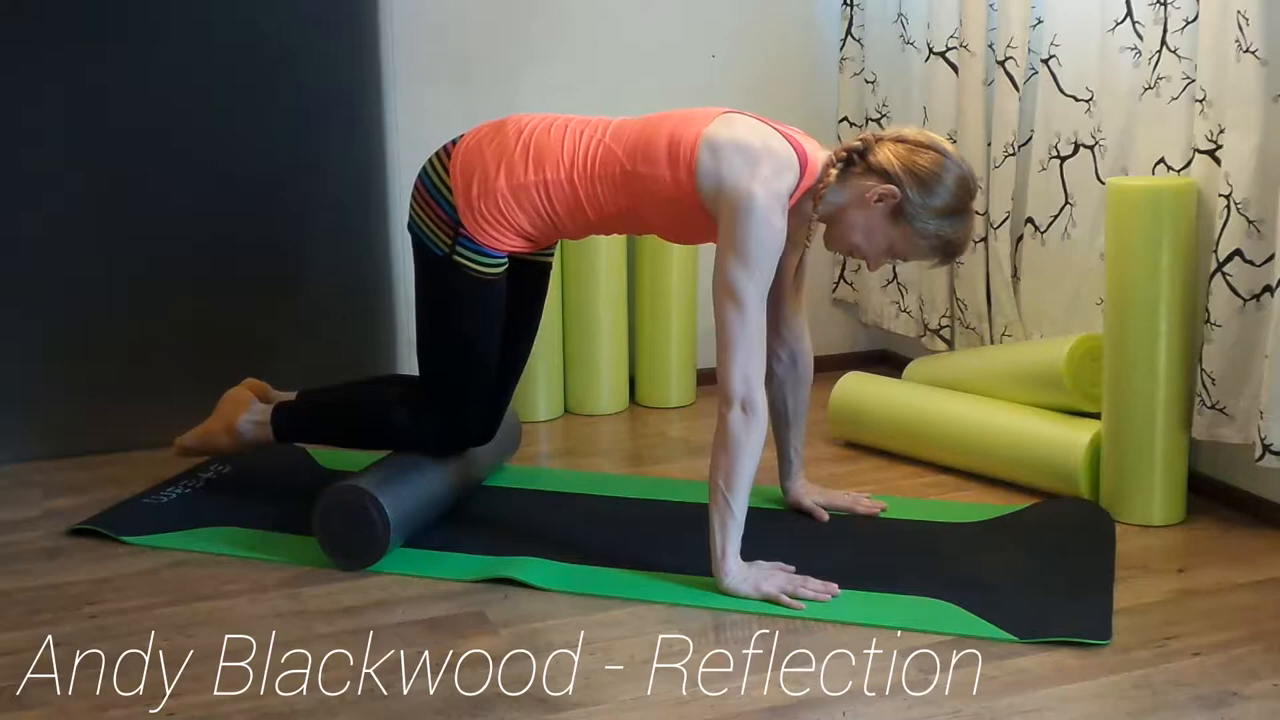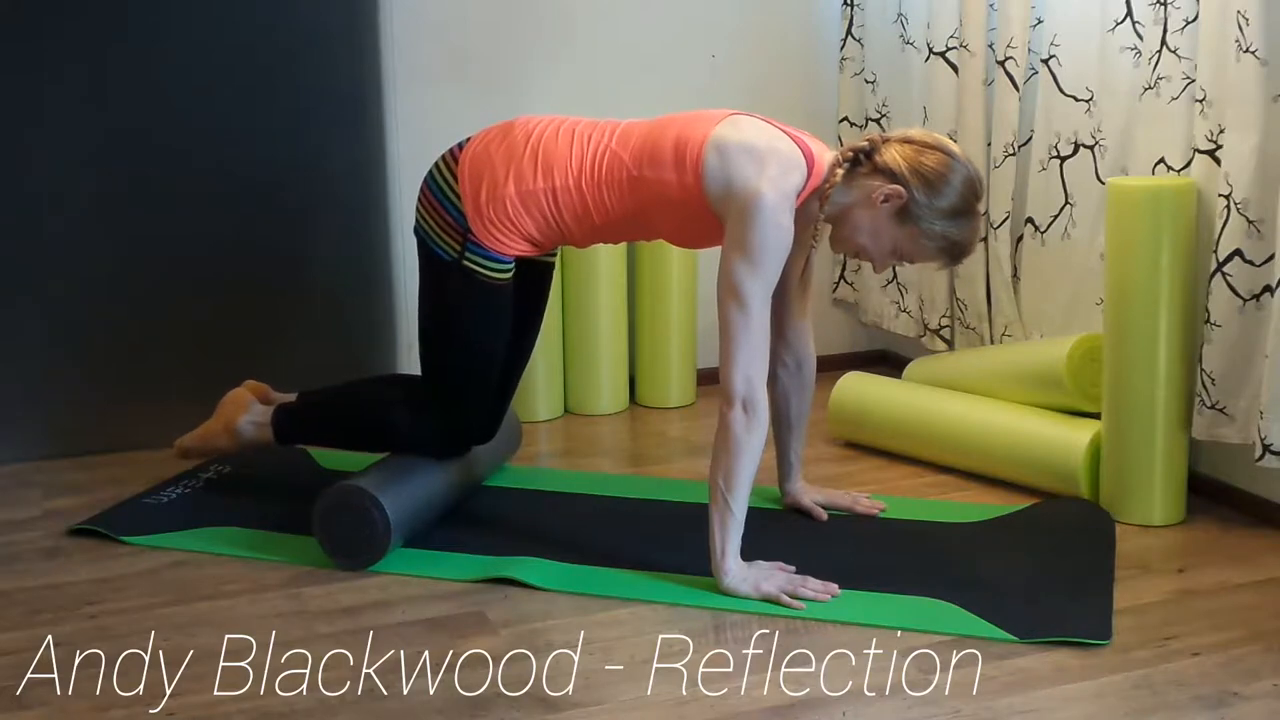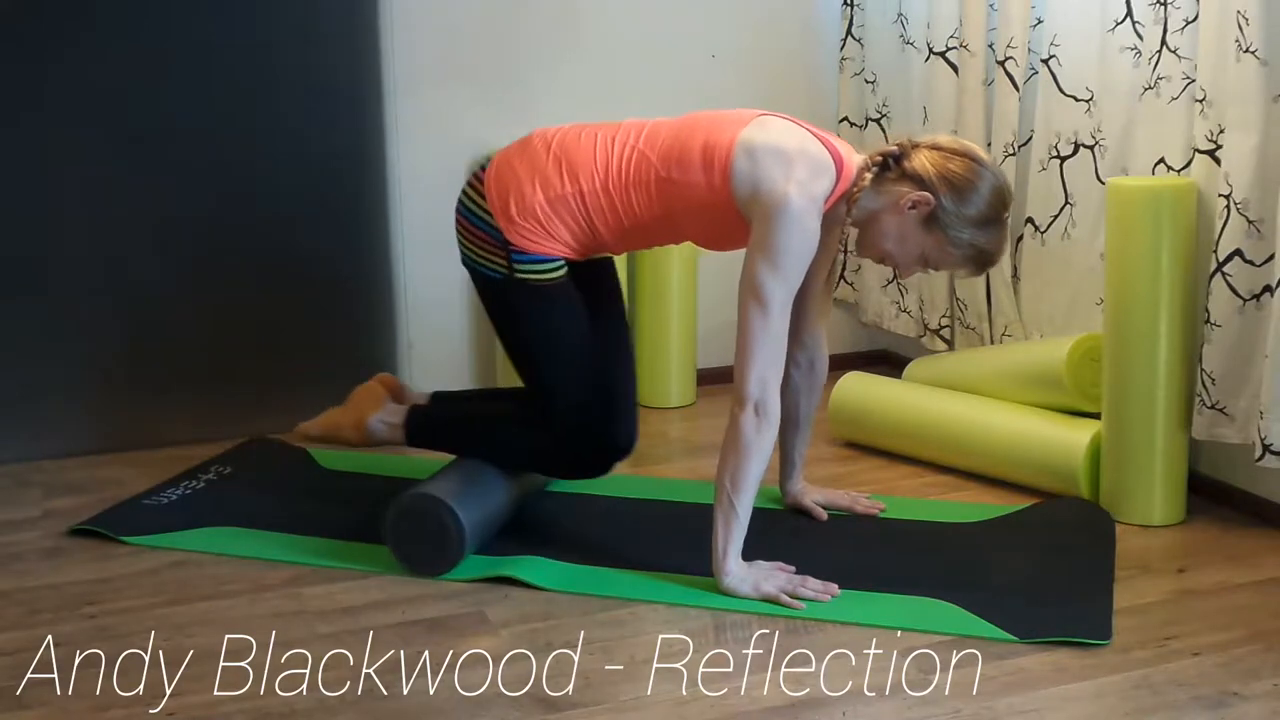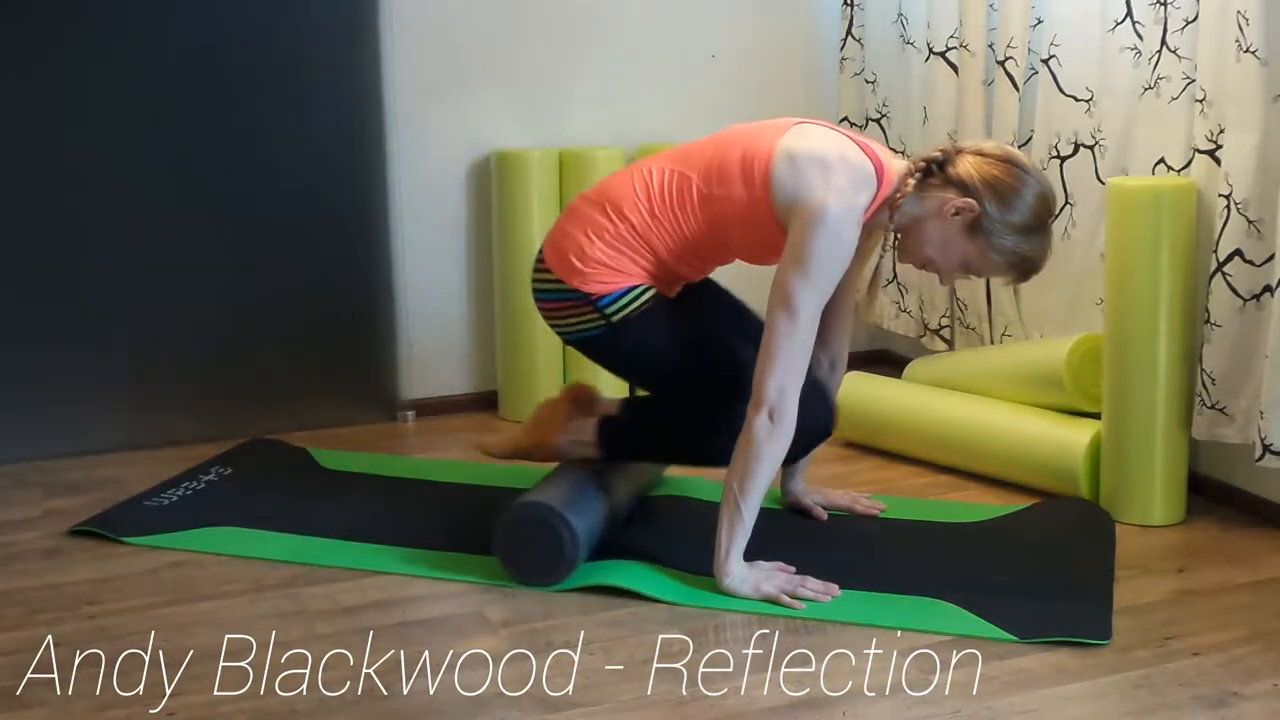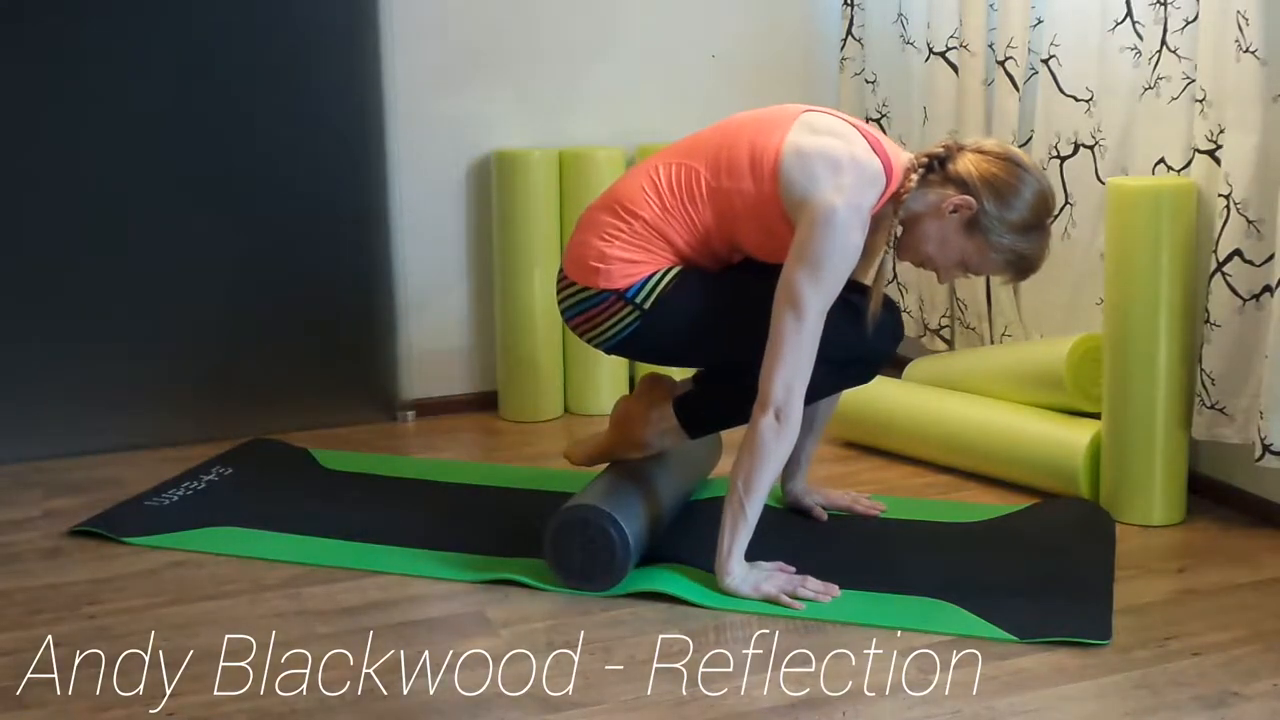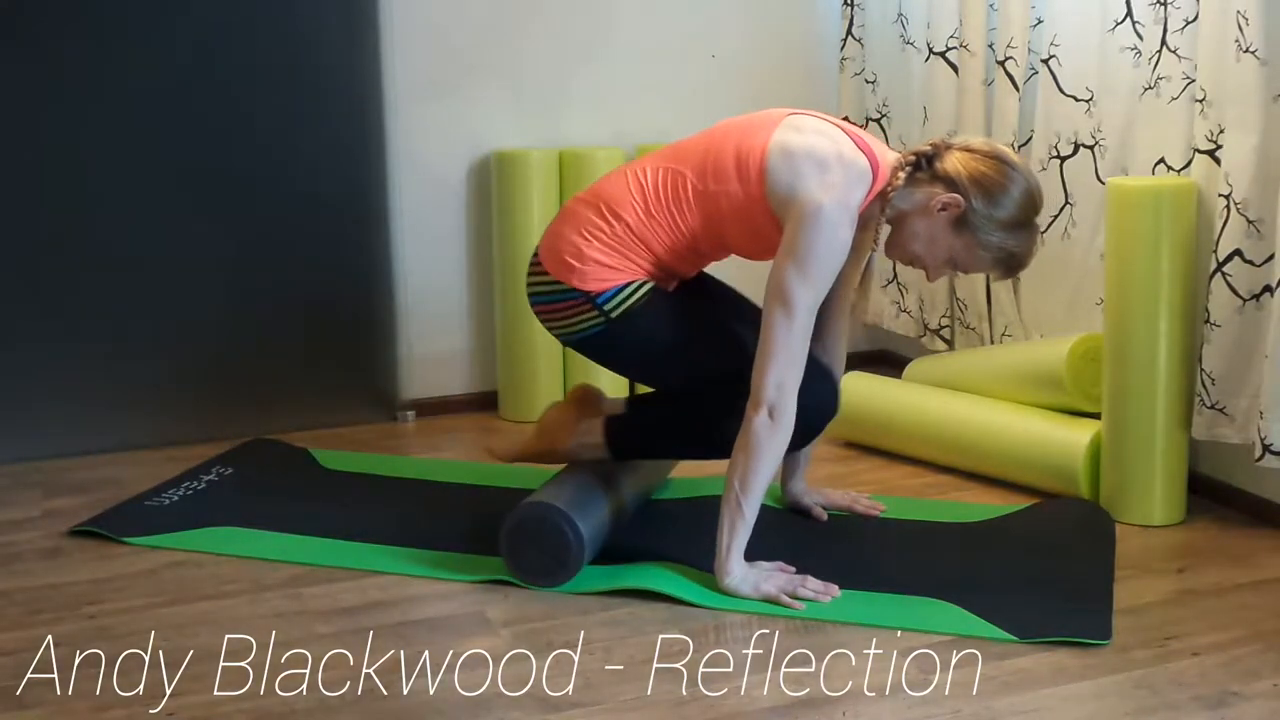
dt=0.7s
person 1, frame 1
left shoulder: (805, 181)
right shoulder: (763, 190)
left elbow: (788, 343)
right elbow: (741, 391)
left wrist: (794, 478)
right wrist: (728, 563)
left hip: (515, 201)
right hip: (474, 198)
left knee: (474, 419)
right knee: (450, 420)
left ankle: (276, 403)
right ankle: (257, 419)
person 1, frame 2
left shoulder: (810, 185)
right shoulder: (772, 194)
left elbow: (792, 345)
right elbow: (743, 394)
left wrist: (793, 481)
right wrist: (729, 565)
left hip: (517, 199)
right hip: (480, 203)
left knee: (475, 416)
right knee: (451, 423)
left ankle: (279, 402)
right ankle: (257, 422)
person 1, frame 3
left shoulder: (838, 187)
right shoulder: (798, 197)
left elbow: (807, 350)
right elbow: (757, 396)
left wrist: (793, 480)
right wrist: (729, 563)
left hip: (564, 211)
right hip: (515, 215)
left knee: (607, 434)
right knee: (583, 444)
left ankle: (408, 404)
right ankle: (388, 420)
person 1, frame 4
left shoulder: (881, 188)
right shoulder: (838, 204)
left elbow: (829, 347)
right elbow: (771, 404)
left wrist: (792, 480)
right wrist: (729, 564)
left hip: (644, 261)
right hip: (590, 276)
left knee: (803, 401)
right knee: (798, 413)
left ankle: (600, 421)
right ankle: (584, 433)
person 1, frame 5
left shoulder: (888, 179)
right shoulder: (844, 201)
left elbow: (824, 353)
right elbow: (779, 397)
left wrist: (794, 481)
right wrist: (731, 566)
left hip: (658, 256)
right hip: (616, 281)
left knee: (849, 331)
right knee: (869, 332)
left ankle: (671, 404)
right ankle: (661, 421)
person 1, frame 6
left shoulder: (873, 183)
right shoulder: (833, 199)
left elbow: (825, 345)
right elbow: (773, 398)
left wrist: (794, 480)
right wrist: (731, 566)
left hip: (639, 260)
right hip: (588, 276)
left knee: (807, 383)
right knee: (804, 398)
left ankle: (604, 417)
right ankle: (587, 434)
